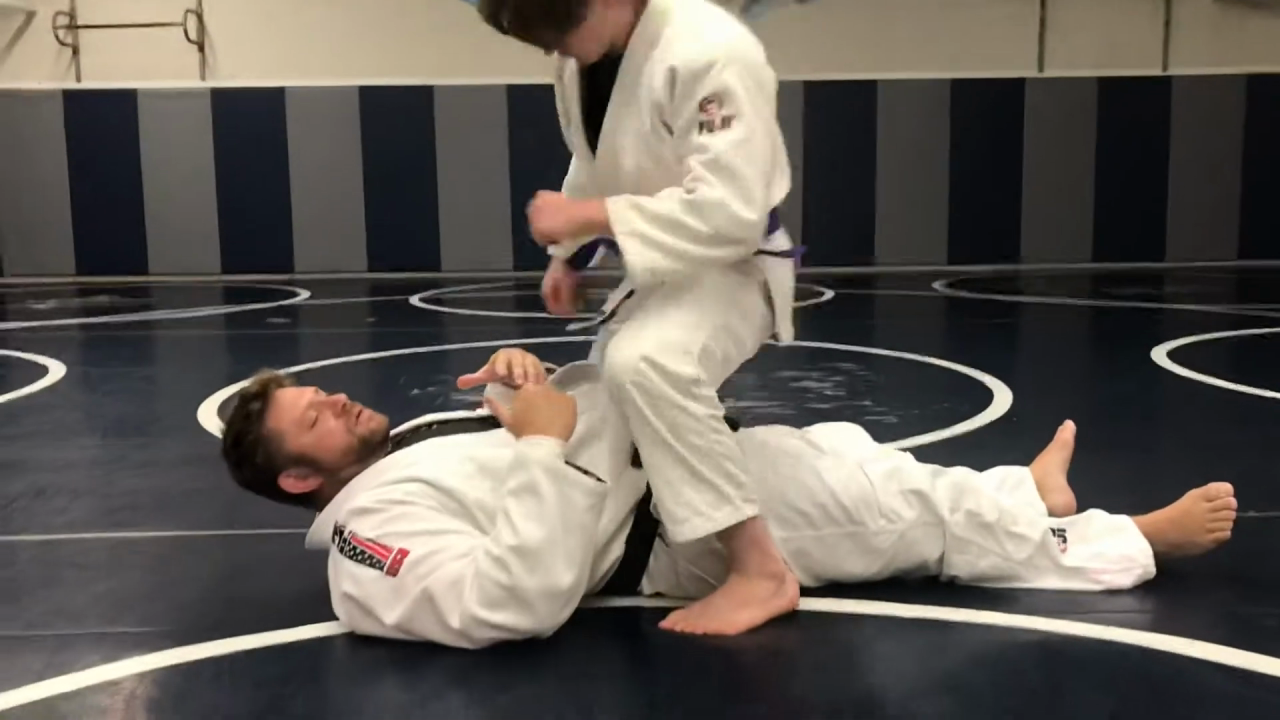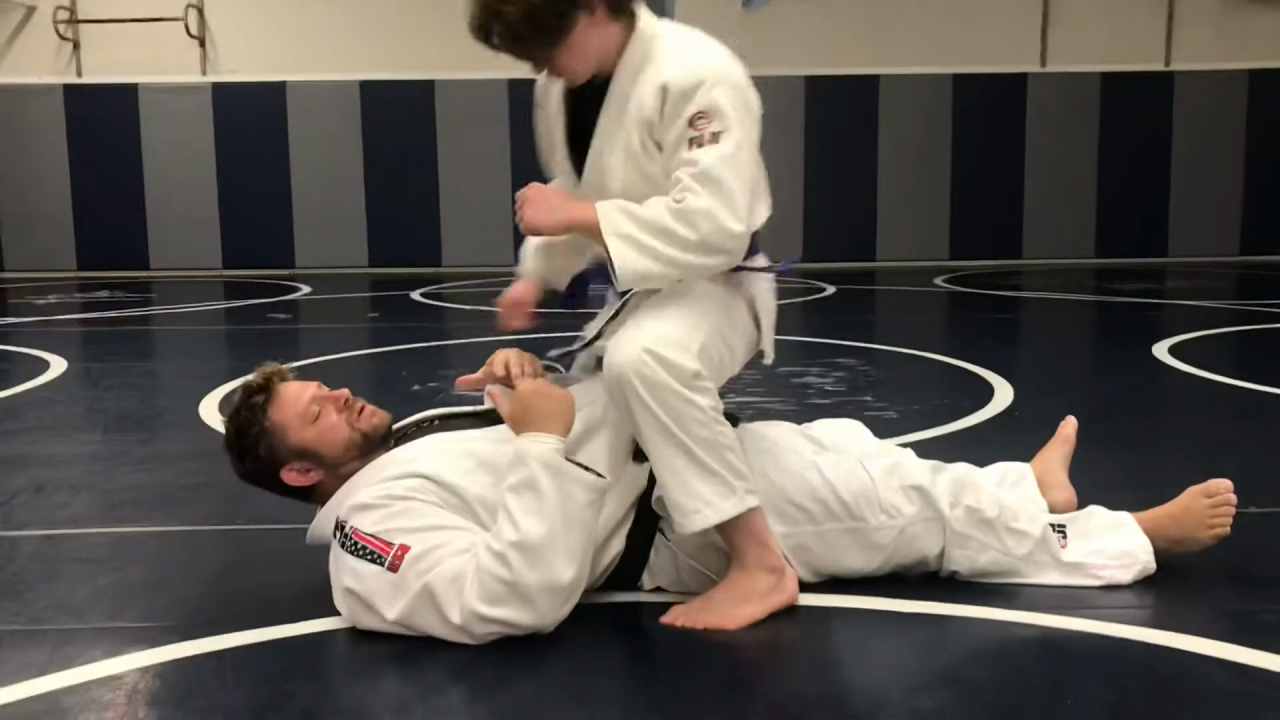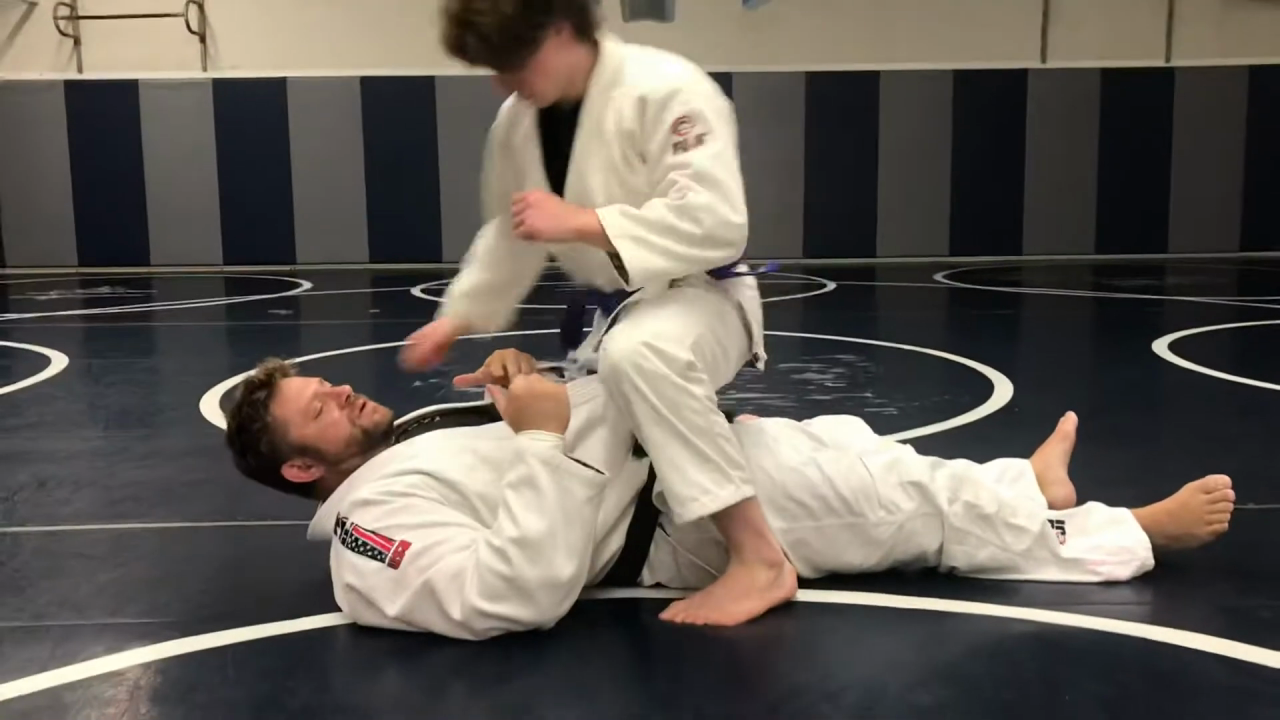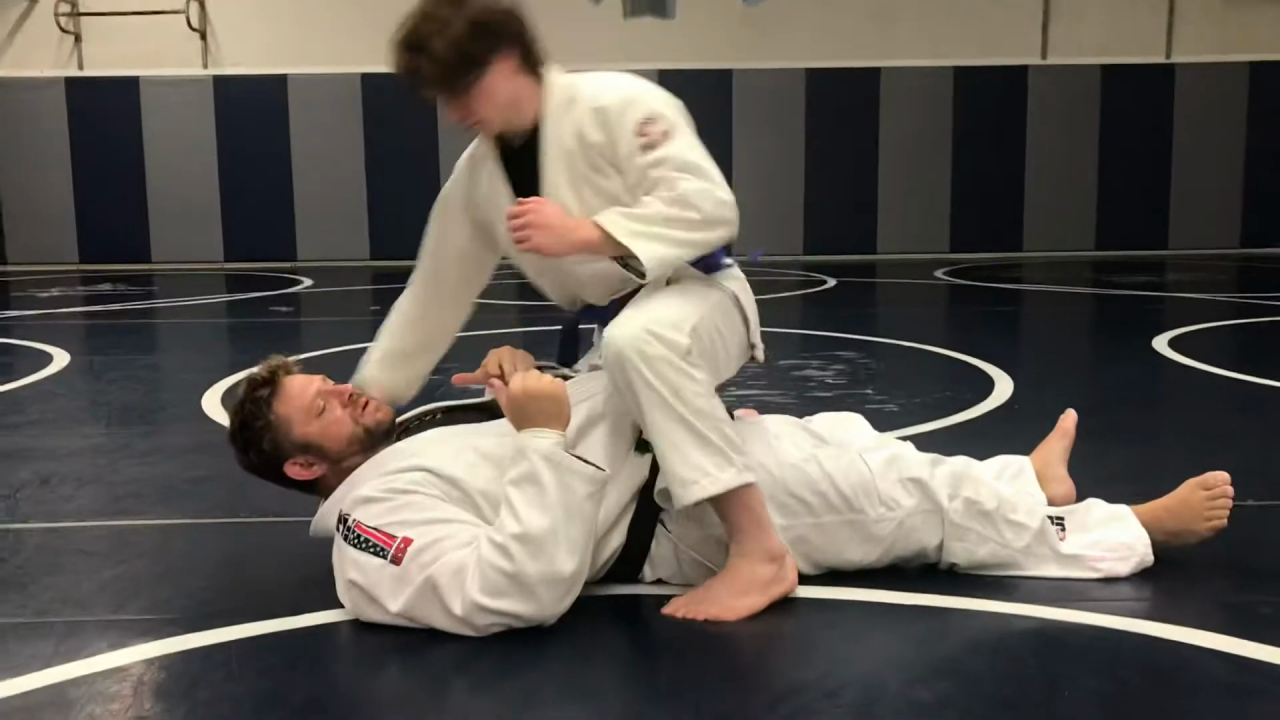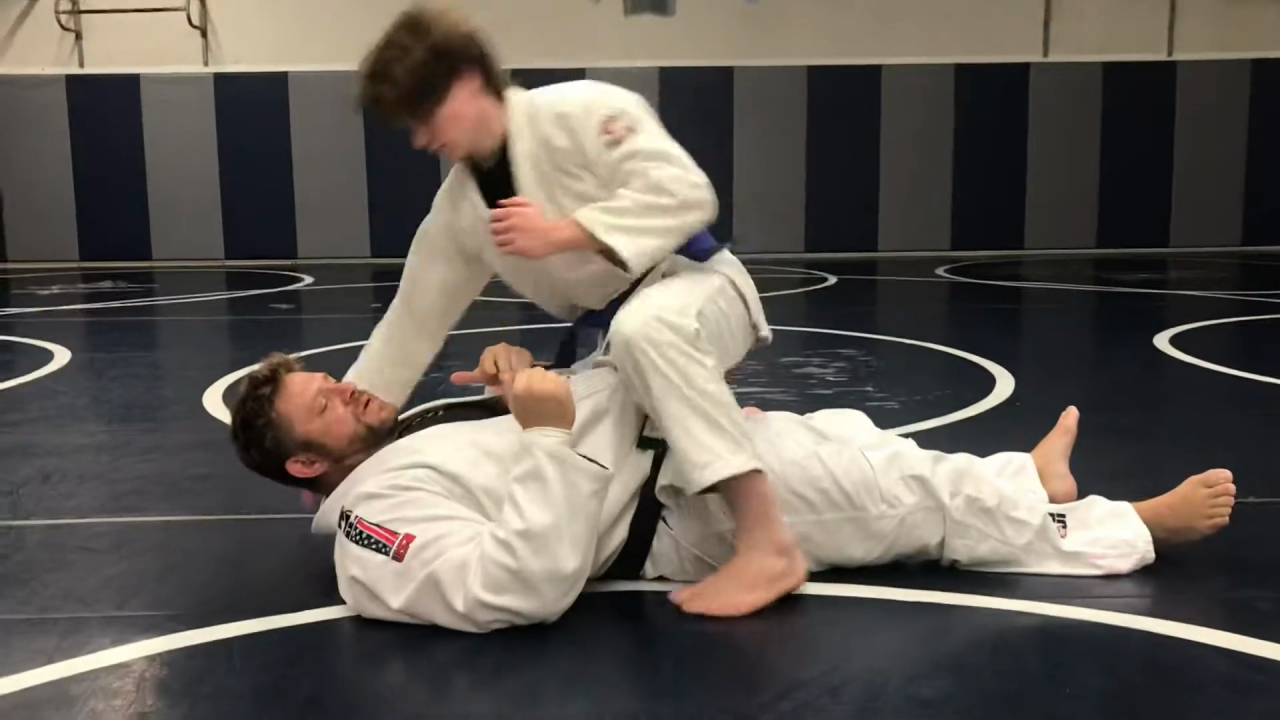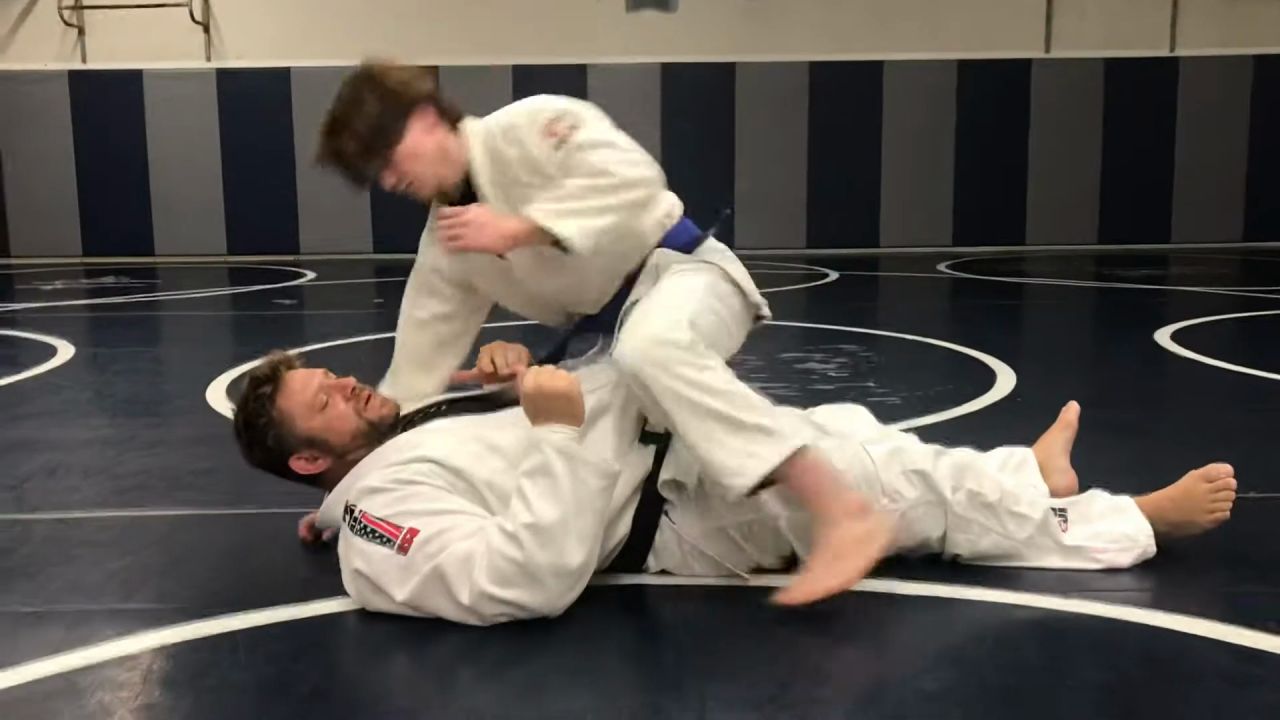
dt=0.1s
person 1, frame 1
left shoulder: (398, 456)
right shoulder: (371, 548)
left elbow: (540, 434)
right elbow: (523, 602)
left wrist: (527, 383)
right wrist: (542, 444)
left hip: (661, 458)
right hip: (685, 536)
left knee: (847, 456)
right knee: (918, 516)
left ankle: (1024, 495)
right ankle: (1138, 540)
person 1, frame 2
left shoulder: (396, 458)
right shoulder: (371, 546)
left elbow: (538, 431)
right elbow: (523, 599)
left wrist: (523, 378)
right wrist: (542, 440)
left hip: (661, 456)
right hip: (685, 524)
left knee: (852, 450)
right knee: (919, 512)
left ankle: (1029, 490)
right ankle: (1139, 535)
person 1, frame 3
left shoulder: (396, 455)
right shoulder: (372, 541)
left elbow: (535, 430)
right elbow: (524, 594)
left wrist: (522, 379)
right wrist: (540, 439)
left hip: (660, 450)
right hip: (685, 521)
left knee: (857, 451)
right knee: (916, 507)
left ankle: (1026, 487)
right ankle: (1137, 531)
person 1, frame 4
left shoulder: (397, 451)
right shoulder: (372, 542)
left elbow: (543, 429)
right elbow: (526, 590)
left wrist: (522, 382)
right wrist: (539, 436)
left hip: (659, 449)
right hip: (683, 521)
left knee: (851, 443)
right knee: (916, 500)
left ankle: (1030, 483)
right ankle: (1138, 527)
person 1, frame 5
left shoulder: (399, 452)
right shoulder: (375, 537)
right elbow: (529, 586)
left wrist: (522, 382)
right wrist: (545, 435)
left hip: (659, 447)
right hip: (684, 519)
left knee: (854, 443)
right knee: (916, 497)
left ankle: (1028, 481)
right ankle: (1137, 526)
person 1, frame 6
left shoulder: (400, 448)
right shoulder: (382, 537)
right elbow: (531, 581)
left wrist: (520, 386)
right wrist: (555, 428)
left hip: (663, 443)
right hip: (688, 513)
left knee: (848, 431)
right knee: (915, 491)
left ankle: (1033, 475)
right ankle: (1140, 520)
person 2, frame 1
left shoulder: (711, 55)
right shoulder: (581, 60)
left elbow: (728, 217)
left wrist: (592, 216)
right wrist: (569, 255)
left hip: (730, 259)
right hip: (660, 269)
left knee: (644, 365)
left ankle: (761, 570)
person 2, frame 2
left shoulder: (696, 76)
right shoulder: (559, 92)
left elbow: (714, 226)
left wrist: (583, 215)
right wrist: (537, 275)
left hip: (712, 286)
right hip: (637, 296)
left knee: (643, 360)
left ankle: (762, 566)
person 2, frame 3
left shoulder: (665, 90)
right shoulder: (516, 122)
left elbow: (713, 221)
right elbow: (504, 235)
left wrist: (582, 222)
right wrist: (458, 319)
left hip: (701, 294)
right hip: (618, 307)
left knee: (636, 355)
left ankle: (759, 560)
right ankle: (711, 433)
person 2, frame 4
left shoulder: (613, 104)
right shoulder: (476, 174)
left elbow: (707, 211)
right elbow: (437, 292)
left wrist: (588, 233)
right wrist: (368, 401)
left hip: (695, 296)
right hip: (612, 329)
left knee: (640, 342)
left ankle: (760, 552)
right ankle: (714, 423)
person 2, frame 5
left shoulder: (579, 113)
right shoulder: (457, 209)
left elbow: (684, 194)
right elbow: (414, 319)
left wrist: (571, 232)
left hip: (693, 285)
right hip: (614, 329)
left knee: (646, 329)
left ankle: (766, 543)
right ankle: (716, 419)
person 2, frame 6
left shoulder: (536, 125)
right shoulder: (446, 243)
left elbow: (632, 181)
right elbow: (420, 366)
left wrist: (522, 227)
left hip: (678, 273)
right hip: (610, 315)
left knee: (651, 350)
left ankle: (840, 512)
